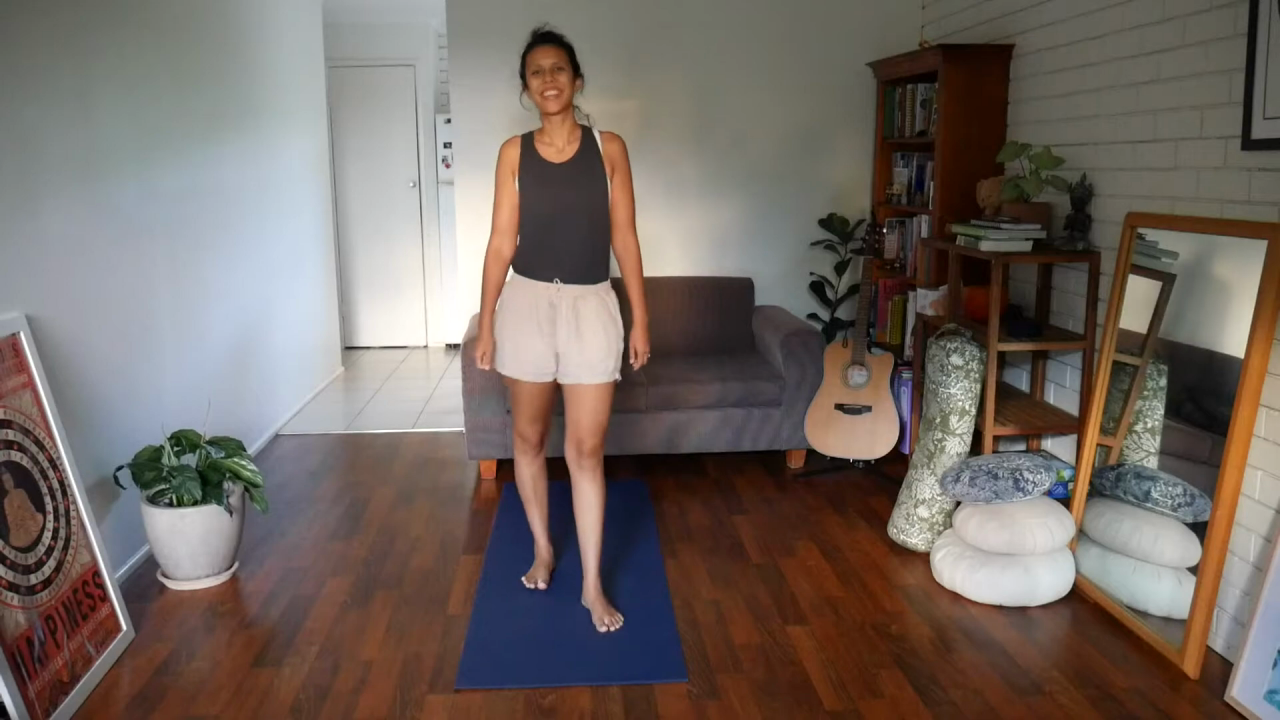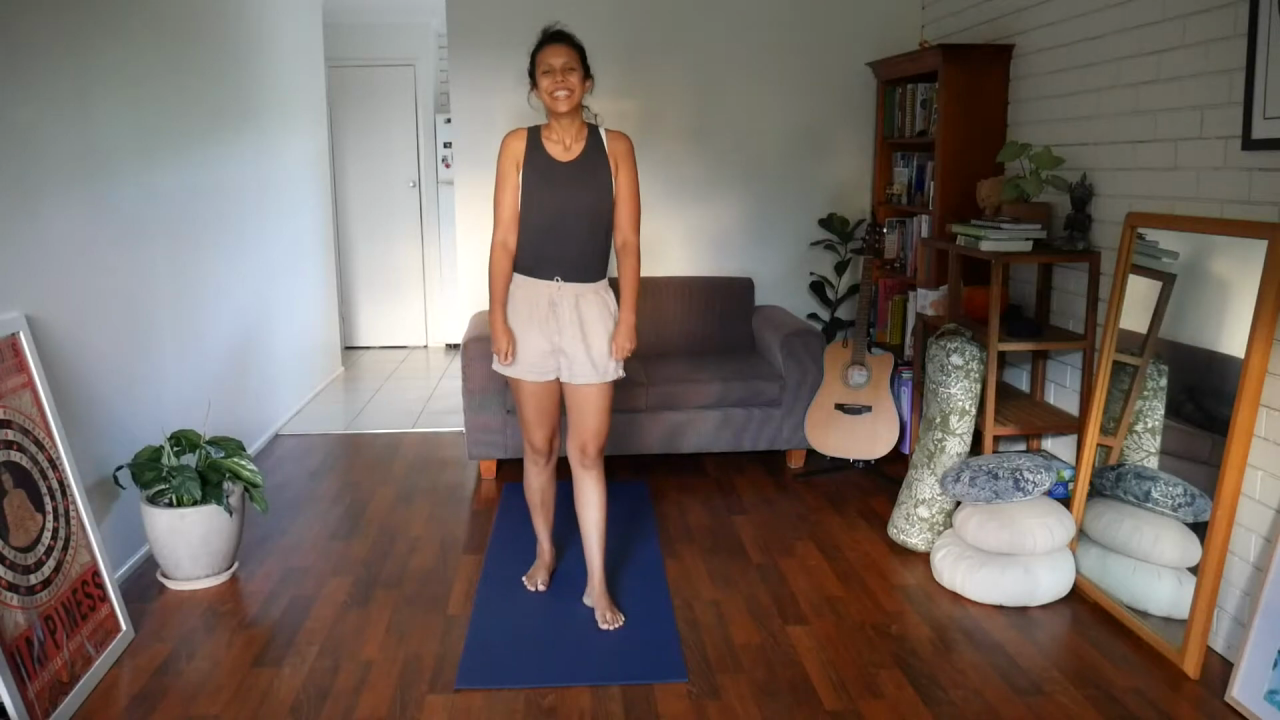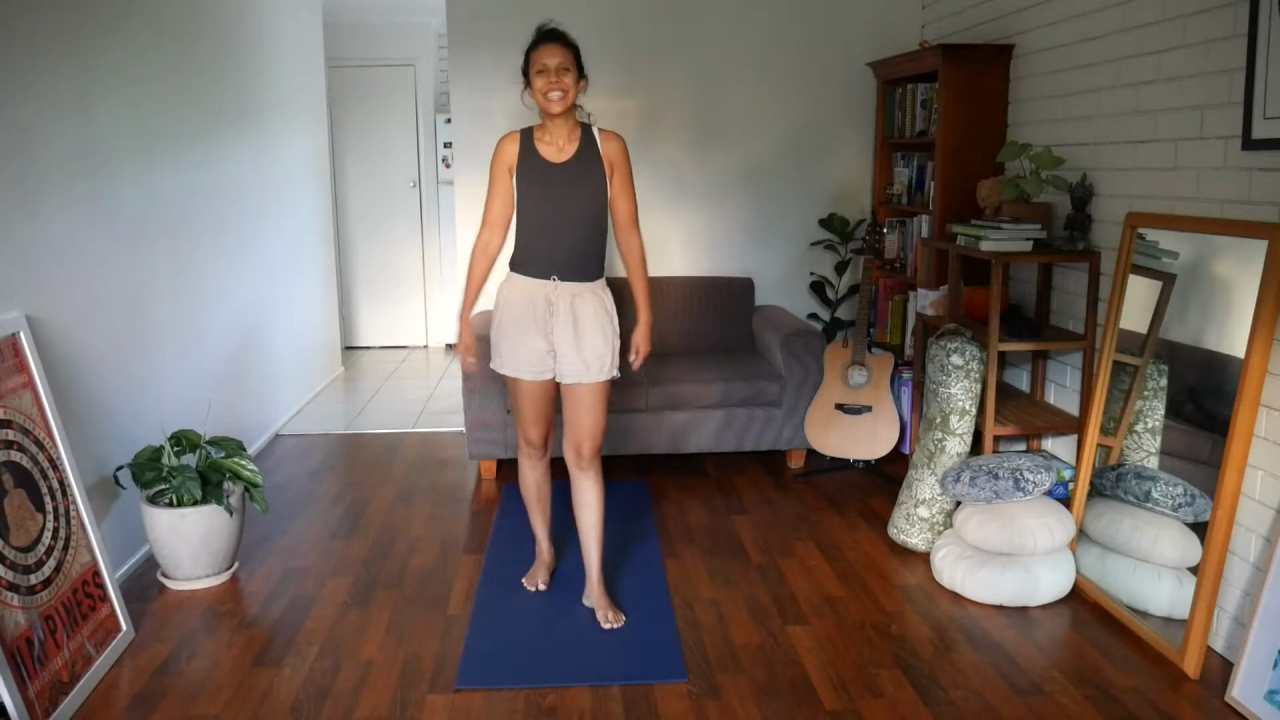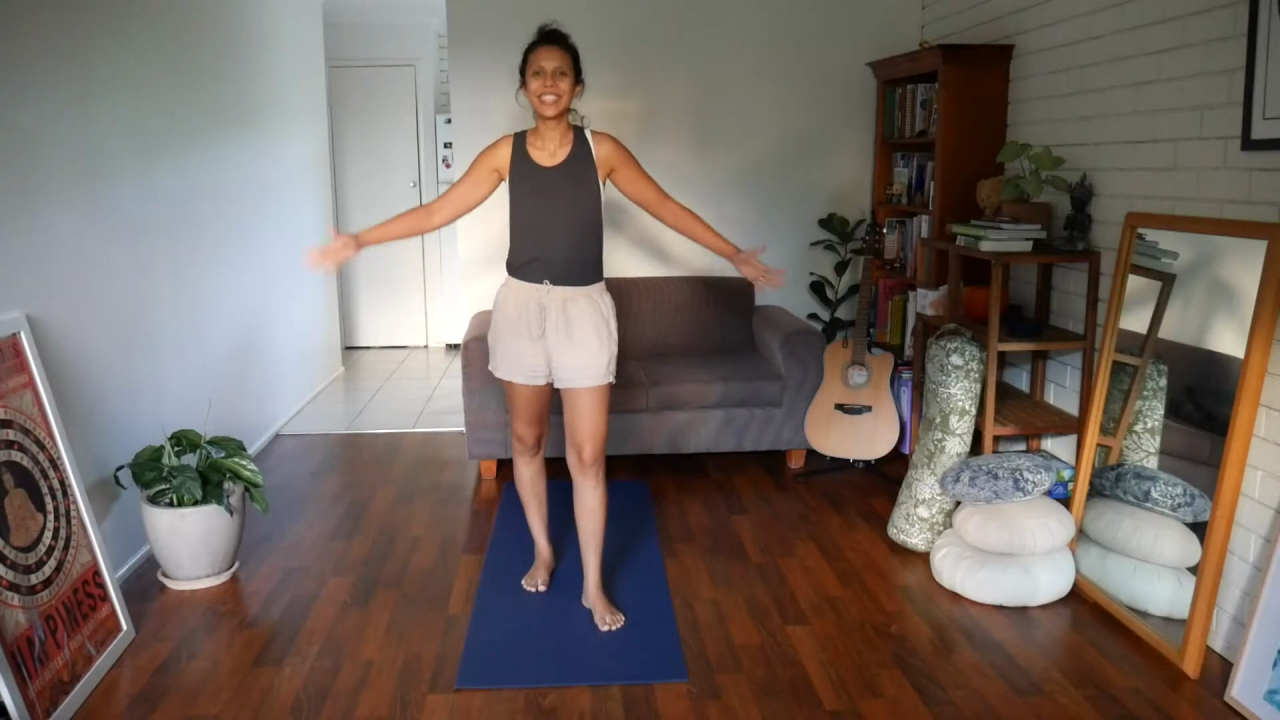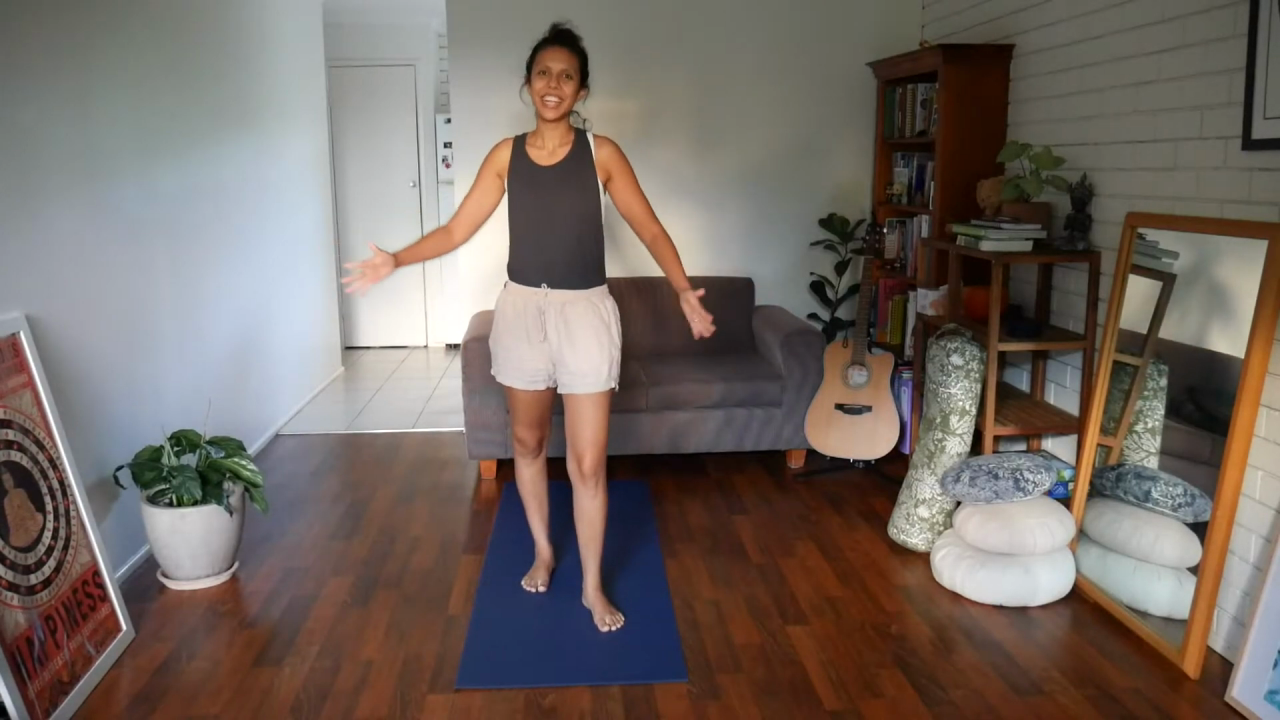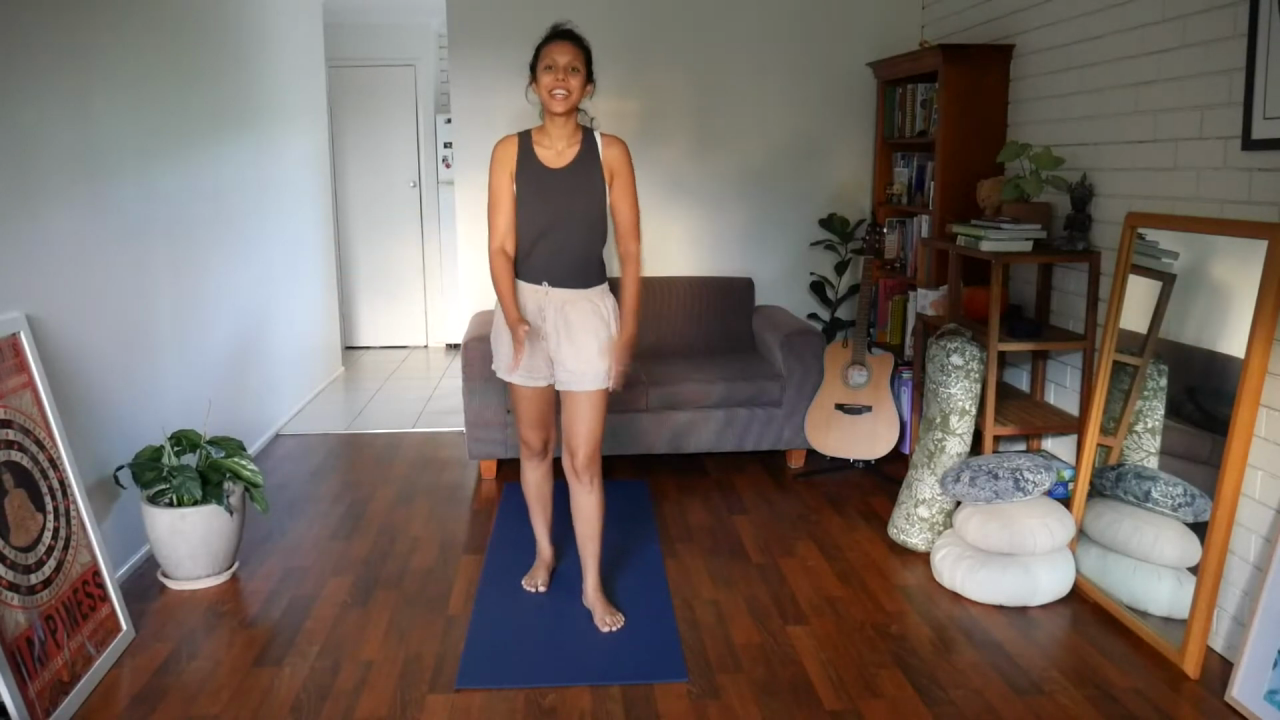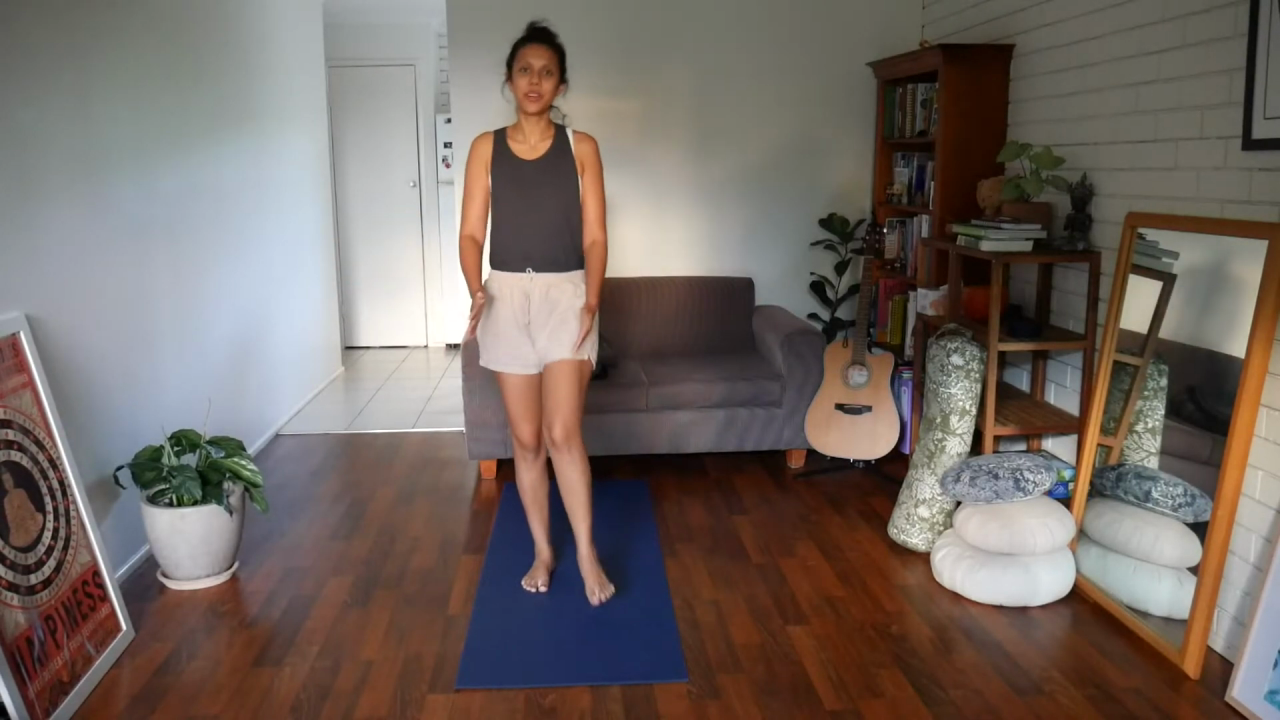
dt=0.5s
person 1, frame 1
left shoulder: (609, 147)
right shoulder: (514, 152)
left elbow: (625, 238)
right elbow: (501, 242)
left wrist: (640, 319)
right wrist: (485, 322)
left hip: (591, 307)
right hip: (527, 305)
left knee: (586, 452)
right knee: (529, 440)
left ankle: (593, 585)
right ankle: (543, 550)
person 1, frame 2
left shoulder: (615, 146)
right shoulder: (517, 145)
left elbow: (627, 239)
right elbow: (504, 238)
left wrist: (627, 316)
right wrist: (498, 317)
left hip: (591, 305)
right hip: (529, 303)
left knee: (587, 452)
right knee: (539, 446)
left ankle: (596, 582)
right ankle: (544, 550)
person 1, frame 3
left shoulder: (608, 146)
right shoulder: (512, 148)
left elbow: (629, 235)
right elbow: (490, 237)
left wrist: (645, 317)
right wrist: (464, 314)
left hip: (587, 304)
right hip: (525, 302)
left knee: (585, 452)
right knee: (533, 442)
left ankle: (595, 583)
right ankle: (544, 550)
person 1, frame 4
left shoulder: (601, 149)
right shoulder: (504, 153)
left elbow: (666, 207)
right elbow: (437, 211)
left wrist: (735, 255)
right wrist: (359, 241)
left hip: (584, 309)
right hip: (520, 307)
left knee: (588, 456)
right knee: (526, 441)
left ankle: (593, 585)
right ankle: (543, 552)
person 1, frame 5
left shoulder: (602, 153)
right shoulder: (504, 155)
left elbow: (648, 228)
right elbow: (457, 231)
left wrist: (683, 289)
right wrist: (399, 261)
left hip: (586, 313)
right hip: (521, 312)
left knee: (587, 465)
right knee: (527, 444)
left ankle: (593, 586)
right ankle: (543, 552)
person 1, frame 6
left shoulder: (611, 152)
right shoulder: (509, 153)
left elbow: (628, 244)
right elbow: (501, 247)
left wrist: (626, 327)
right wrist: (513, 318)
left hip: (587, 310)
right hip: (526, 309)
left knee: (583, 460)
right knee: (533, 444)
left ankle: (592, 586)
right ankle: (543, 552)
person 1, frame 7
left shoulder: (581, 148)
right shoulder: (486, 149)
left elbow: (594, 236)
right elbow: (471, 234)
left wrist: (591, 298)
right wrist: (476, 290)
left hip: (566, 296)
right hip: (506, 297)
left knee: (563, 434)
right knee: (526, 439)
left ankle: (586, 553)
right ankle: (543, 552)
